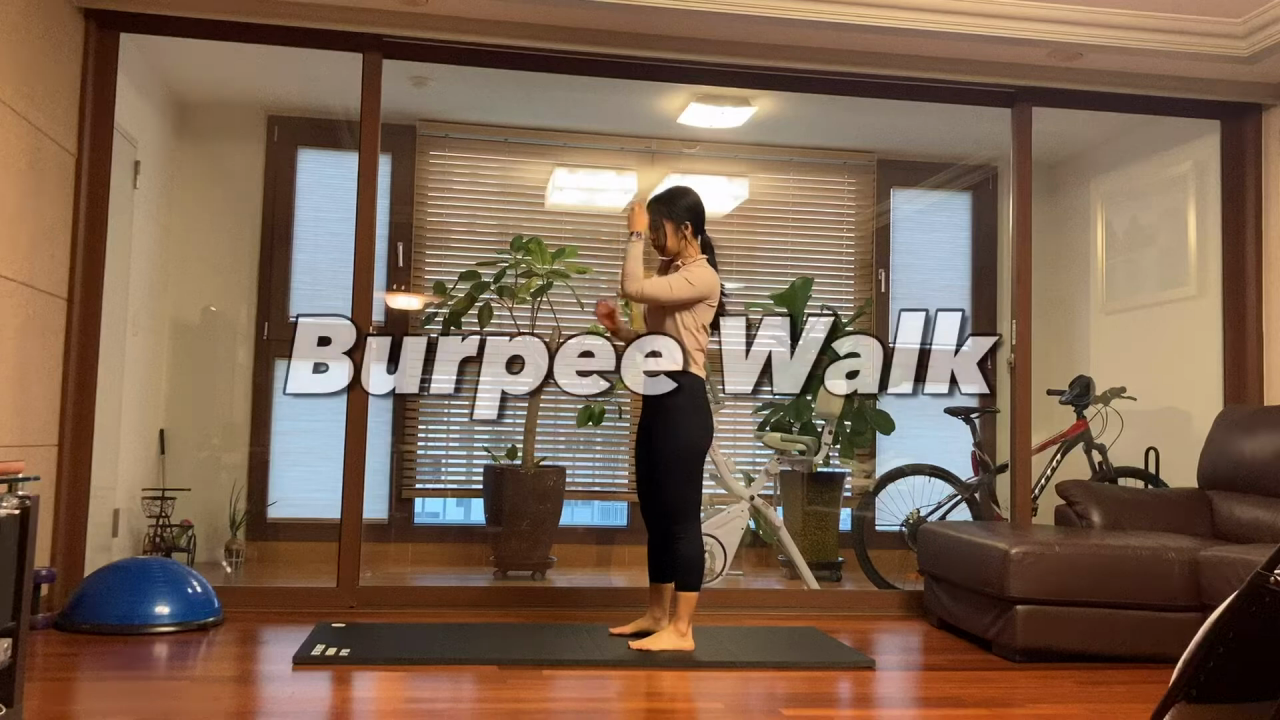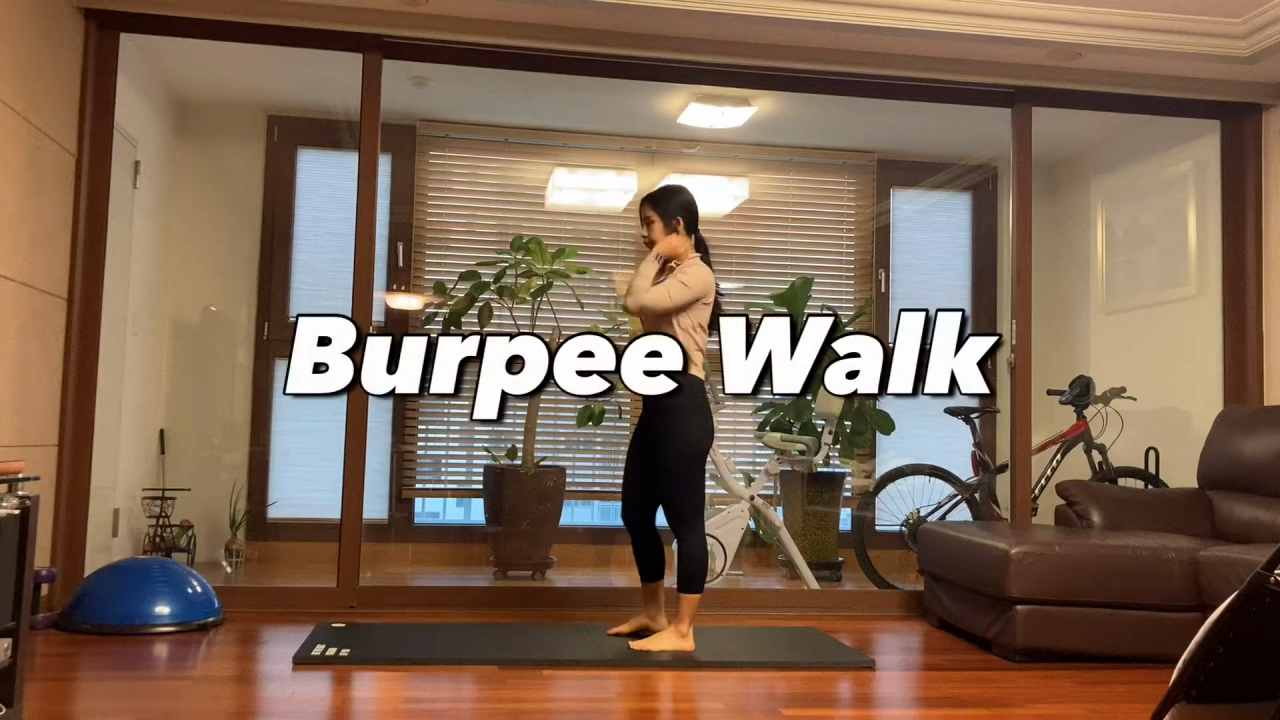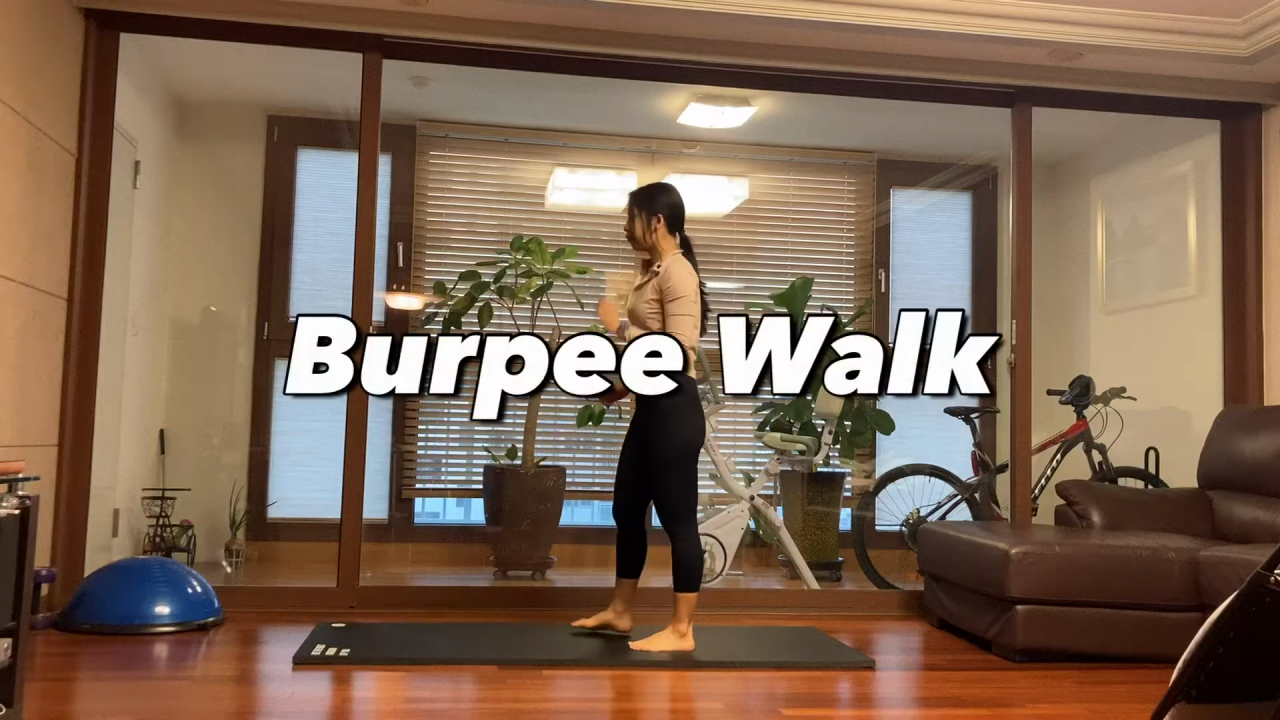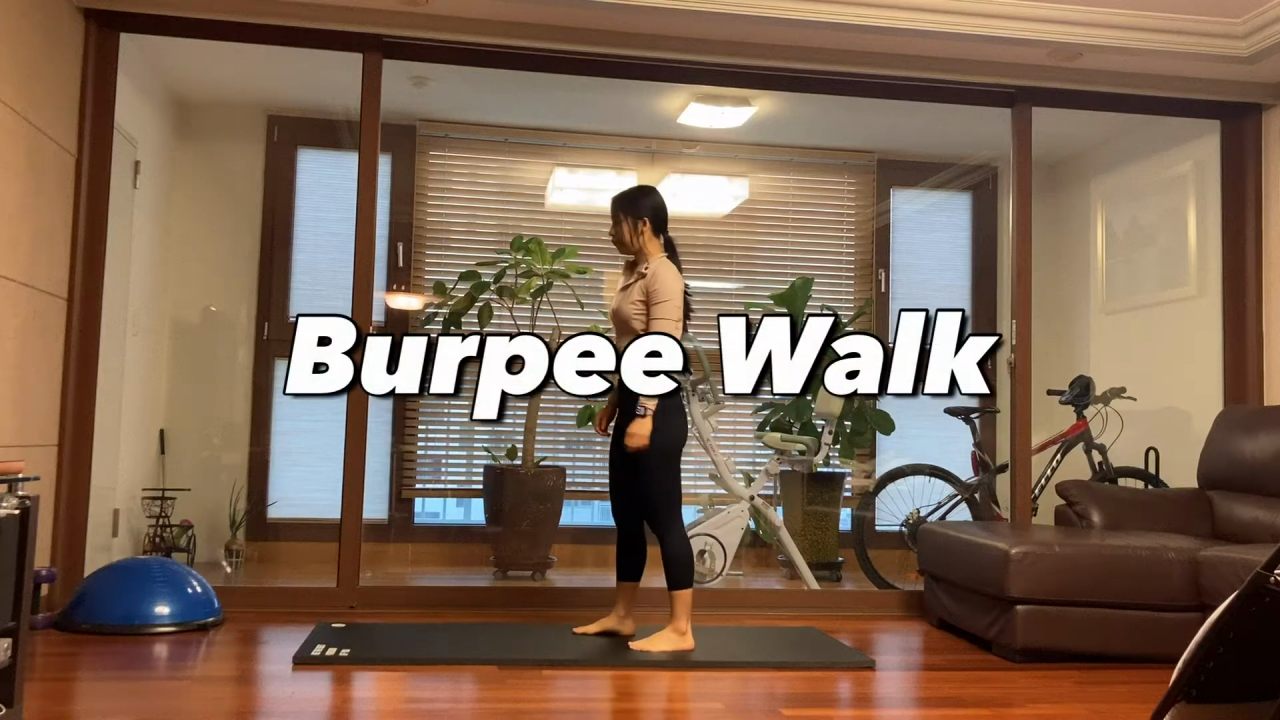
dt=0.3s
person 1, frame 1
left shoulder: (701, 276)
right shoulder: (670, 275)
left elbow: (632, 288)
left wrist: (636, 236)
right wrist: (619, 328)
left hip: (683, 403)
right hip: (657, 402)
left knee: (680, 518)
right knee: (656, 516)
left ankle: (681, 629)
right ankle: (657, 615)
person 1, frame 2
left shoulder: (696, 275)
right shoulder: (669, 275)
left elbow: (634, 301)
left wrist: (655, 255)
left hip: (683, 406)
right hip: (656, 404)
left knee: (685, 519)
right knee: (635, 513)
left ankle: (682, 630)
right ankle: (653, 613)
person 1, frame 3
left shoulder: (678, 274)
right shoulder: (651, 271)
left elbow: (677, 350)
left wrist: (619, 327)
right wrist: (622, 380)
left hip: (675, 407)
right hip: (649, 406)
left knee: (678, 519)
right knee: (627, 511)
left ankle: (681, 631)
right ankle: (620, 611)
person 1, frame 4
left shoulder: (663, 275)
right shoulder: (634, 274)
left wrist: (644, 415)
right wrist: (614, 405)
left hip: (654, 411)
right hip: (631, 405)
left knee: (663, 518)
right knee: (626, 515)
left ankle: (680, 629)
right ankle: (622, 616)
